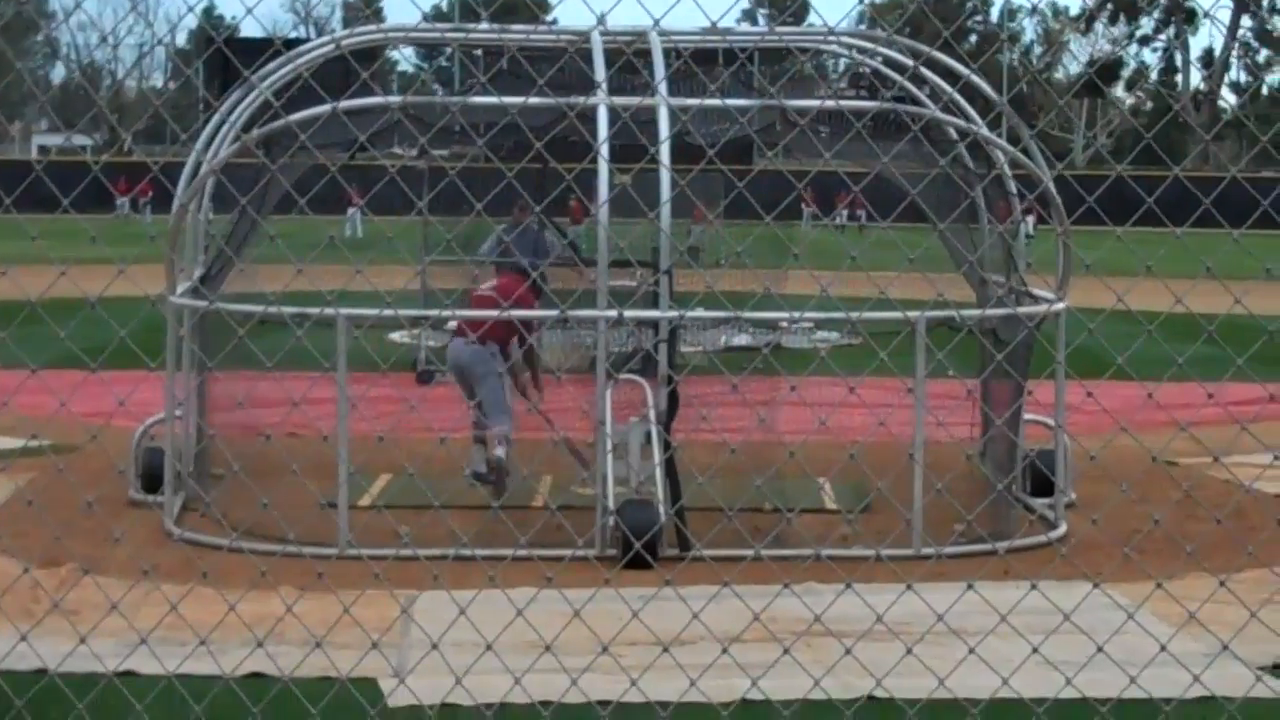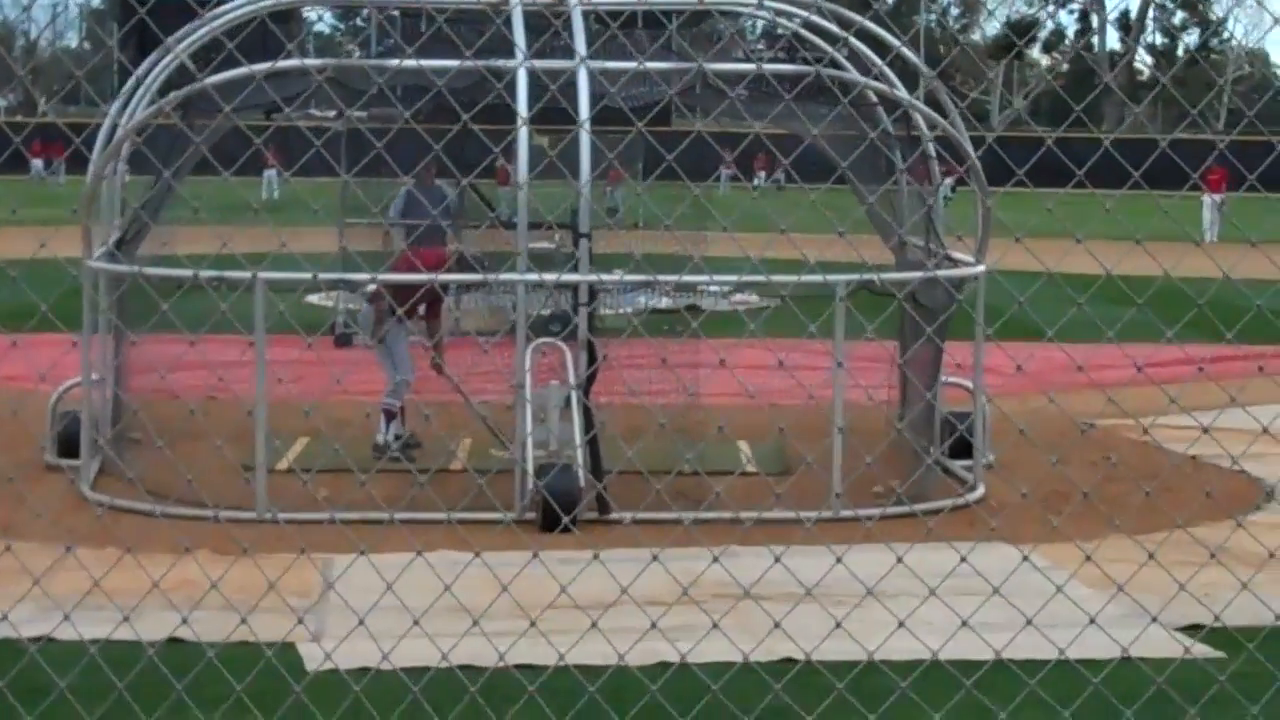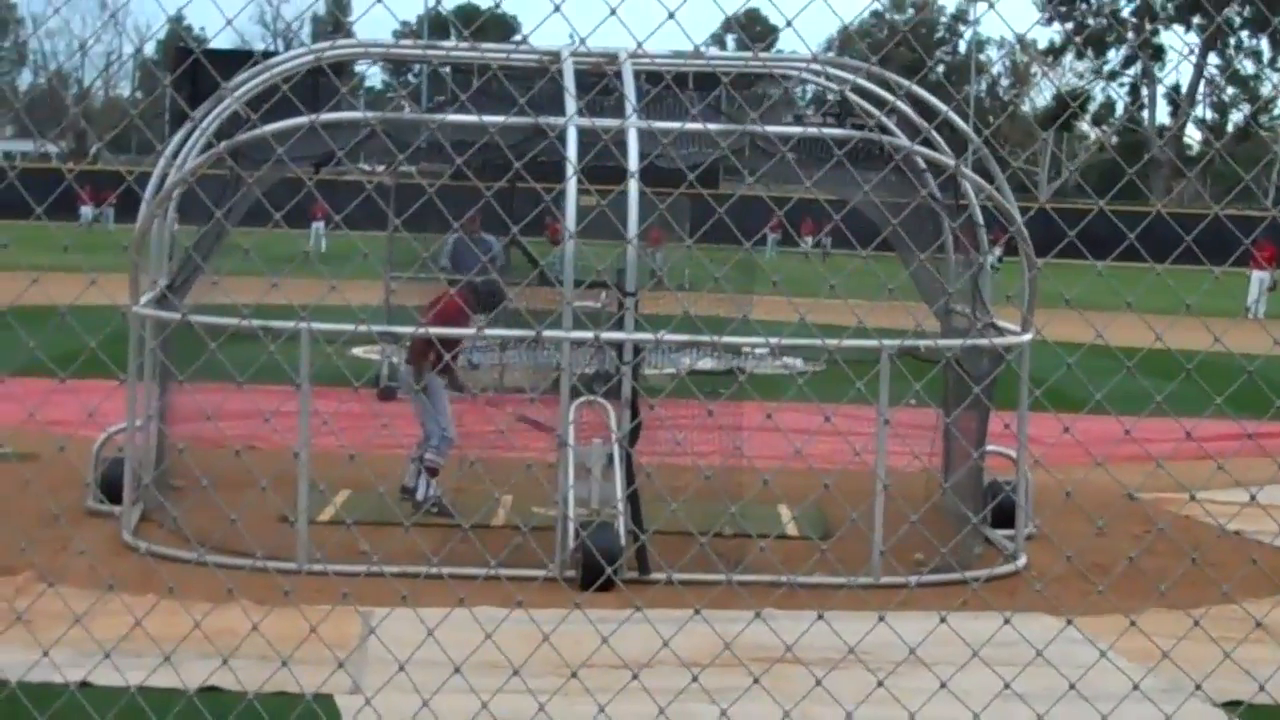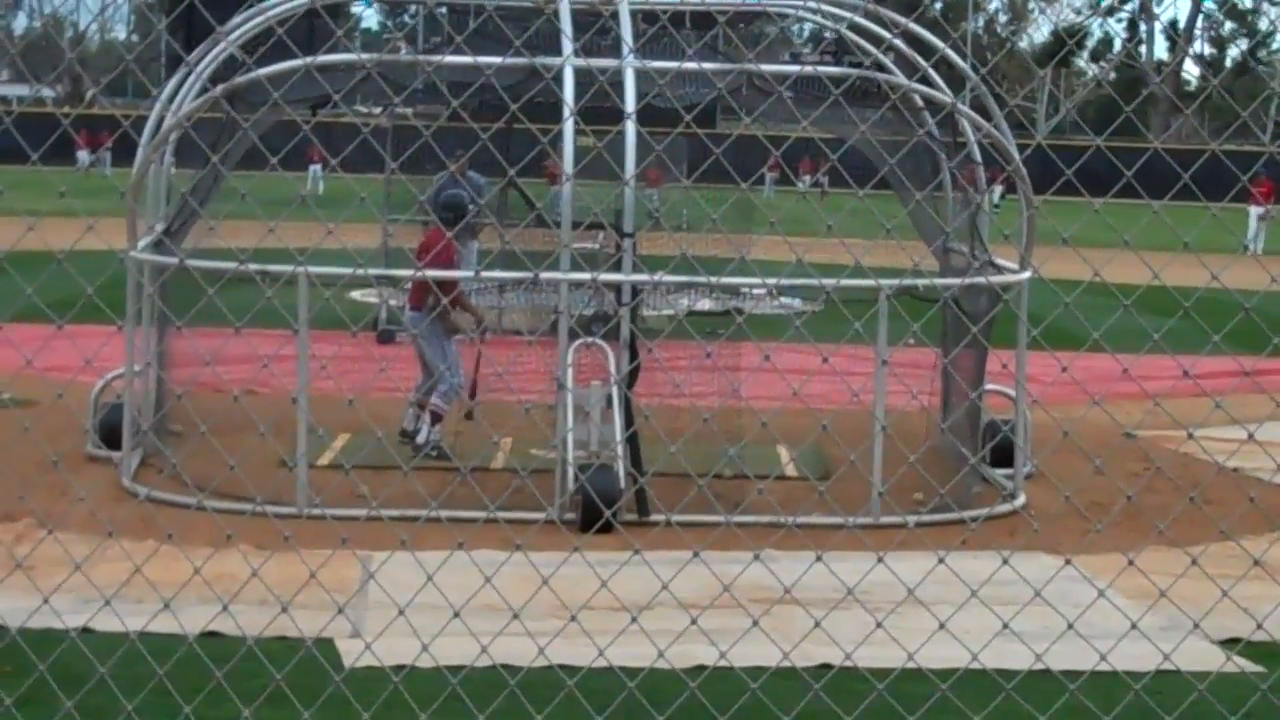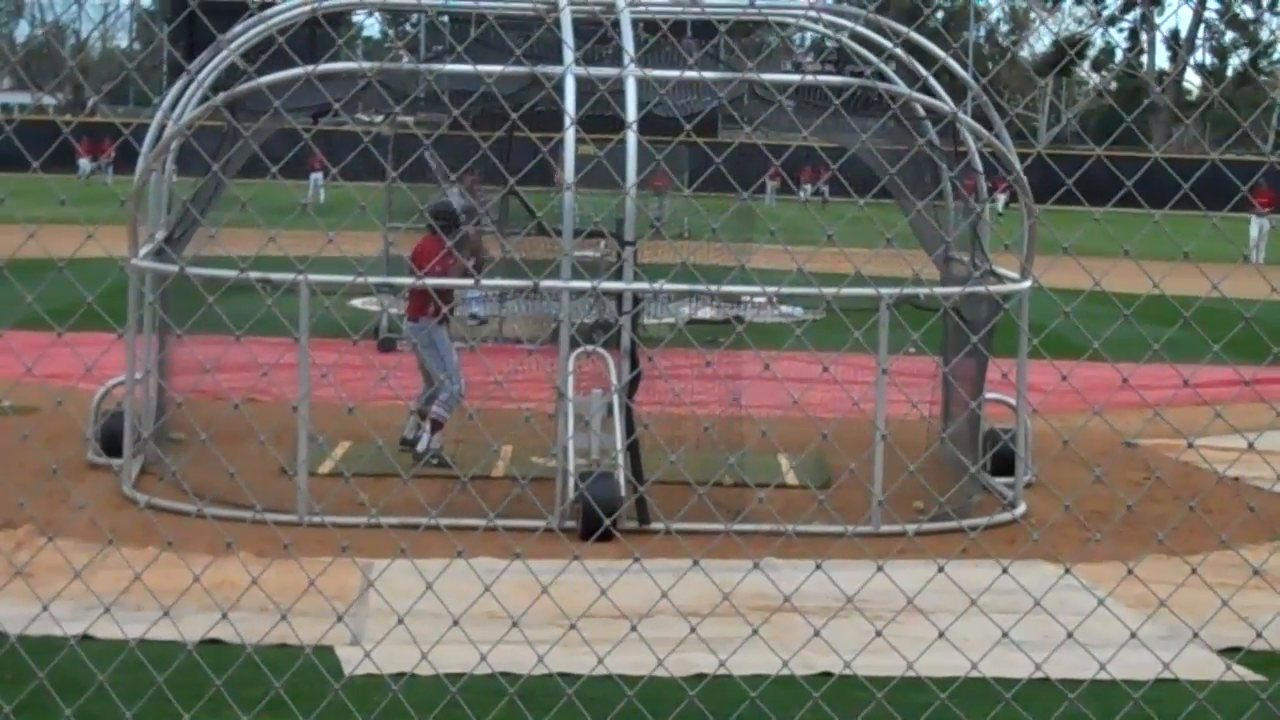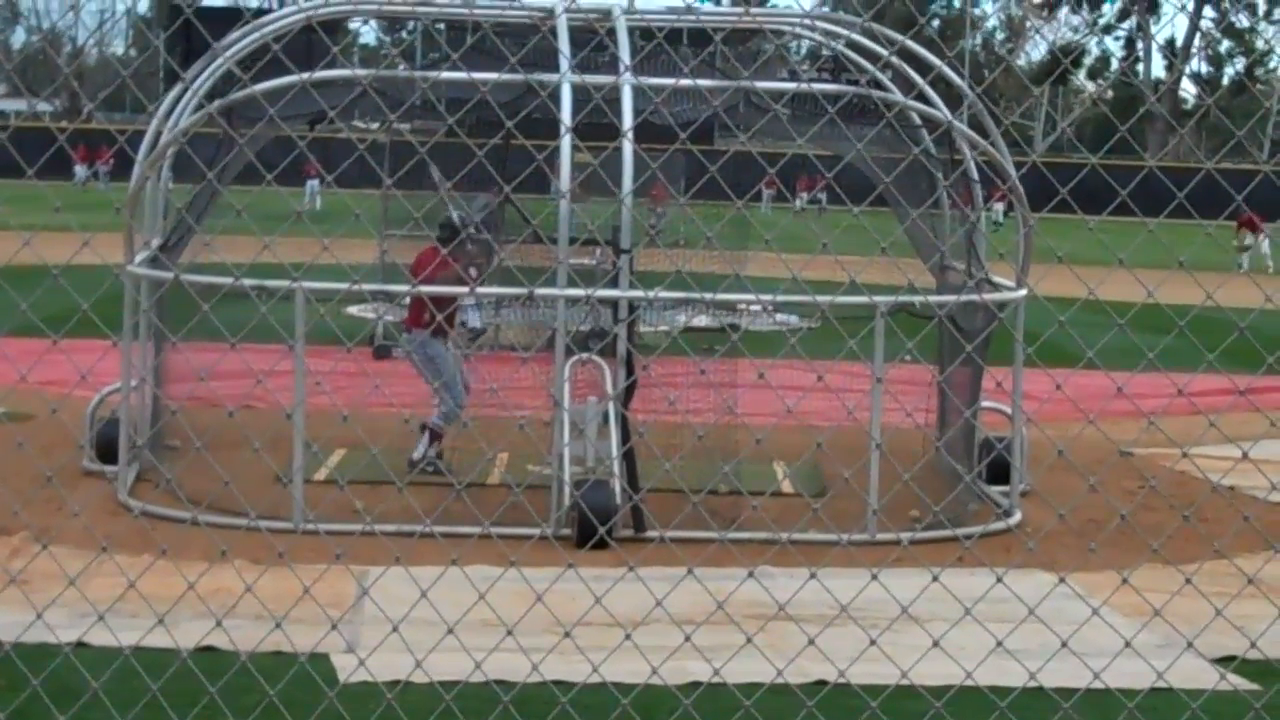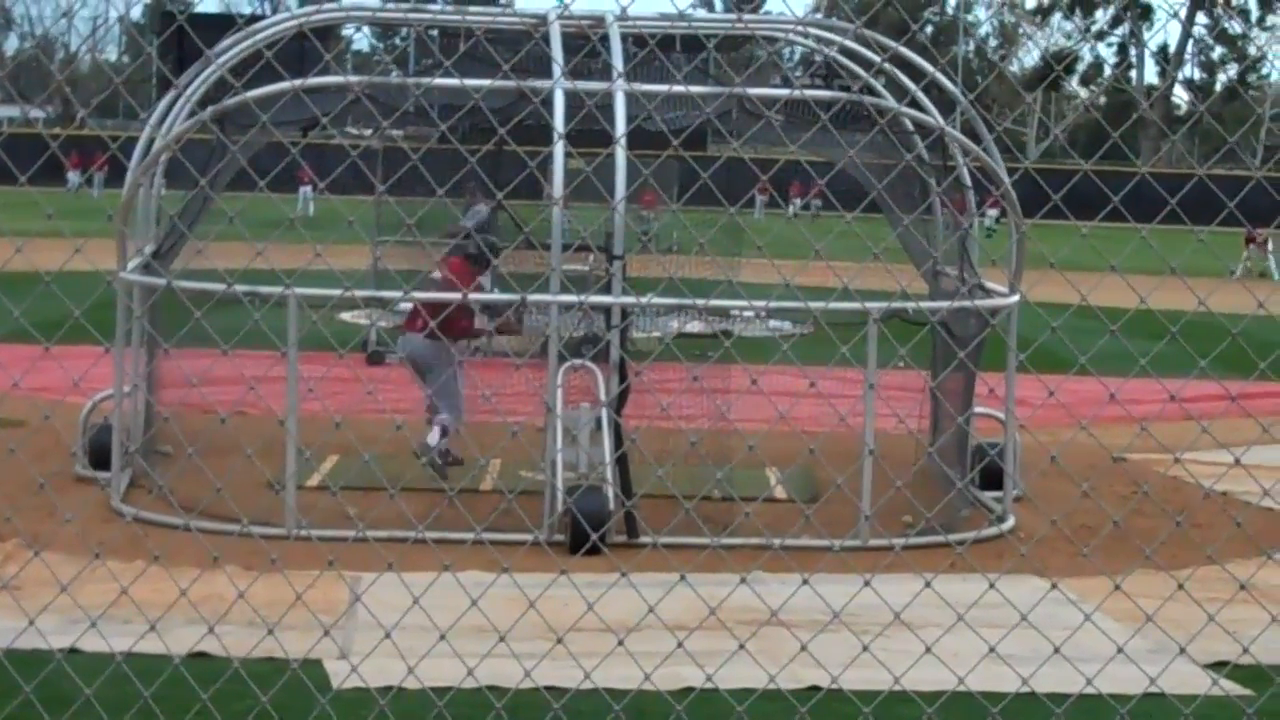
dt=0.7s
person 1, frame 1
left shoulder: (490, 285)
right shoulder: (522, 291)
right elbow: (526, 341)
left wrist: (516, 377)
right wrist: (535, 379)
left hip: (456, 347)
right hip: (480, 350)
left knee: (482, 410)
right knee: (500, 414)
left ankle: (480, 467)
right ankle: (498, 458)
person 1, frame 2
left shoulder: (440, 277)
right shoulder: (433, 261)
left elbow: (433, 316)
right elbow: (389, 280)
left wrist: (437, 355)
right wrist: (380, 324)
left hip: (394, 318)
right hip: (380, 316)
left knee: (403, 376)
right knee: (400, 378)
left ankle: (398, 432)
right ankle: (384, 441)
person 1, frame 3
left shoulder: (459, 304)
right shoulder: (451, 303)
right elbow: (421, 337)
left wrist: (453, 377)
right wrist: (420, 377)
left hip: (431, 373)
right hip: (422, 374)
left knee: (434, 432)
right knee: (444, 435)
left ankle: (411, 485)
right ankle: (425, 496)
person 1, frame 4
left shoulder: (443, 240)
right shoulder: (439, 243)
left elbow: (450, 286)
right elbow: (428, 288)
left wrist: (475, 313)
right wrist: (446, 320)
left hip: (422, 316)
right hip: (427, 318)
left knee: (432, 376)
right knee: (452, 380)
left ankle: (410, 428)
right ankle: (426, 440)
person 1, frame 5
left shoulder: (440, 247)
right shoulder: (430, 248)
left elbow: (464, 277)
right elbow: (444, 282)
left wrist: (476, 257)
right wrist: (463, 252)
left hip: (428, 323)
right hip: (427, 325)
left knee: (436, 384)
right knee: (454, 388)
left ankle: (412, 435)
right ankle: (426, 448)
person 1, frame 6
left shoulder: (449, 258)
right shoulder: (429, 257)
left elbow: (472, 284)
right elbow: (436, 286)
right wrist: (461, 263)
left hip: (438, 336)
right hip: (423, 338)
left knee: (461, 388)
right knee: (455, 401)
left ankle: (430, 430)
right ankle: (421, 457)
person 1, frame 7
left shoulder: (453, 261)
right shoulder: (464, 276)
left hip: (409, 341)
right hip: (432, 343)
left knee: (436, 396)
right knee: (451, 408)
left ankle: (437, 448)
right ankle: (430, 447)
